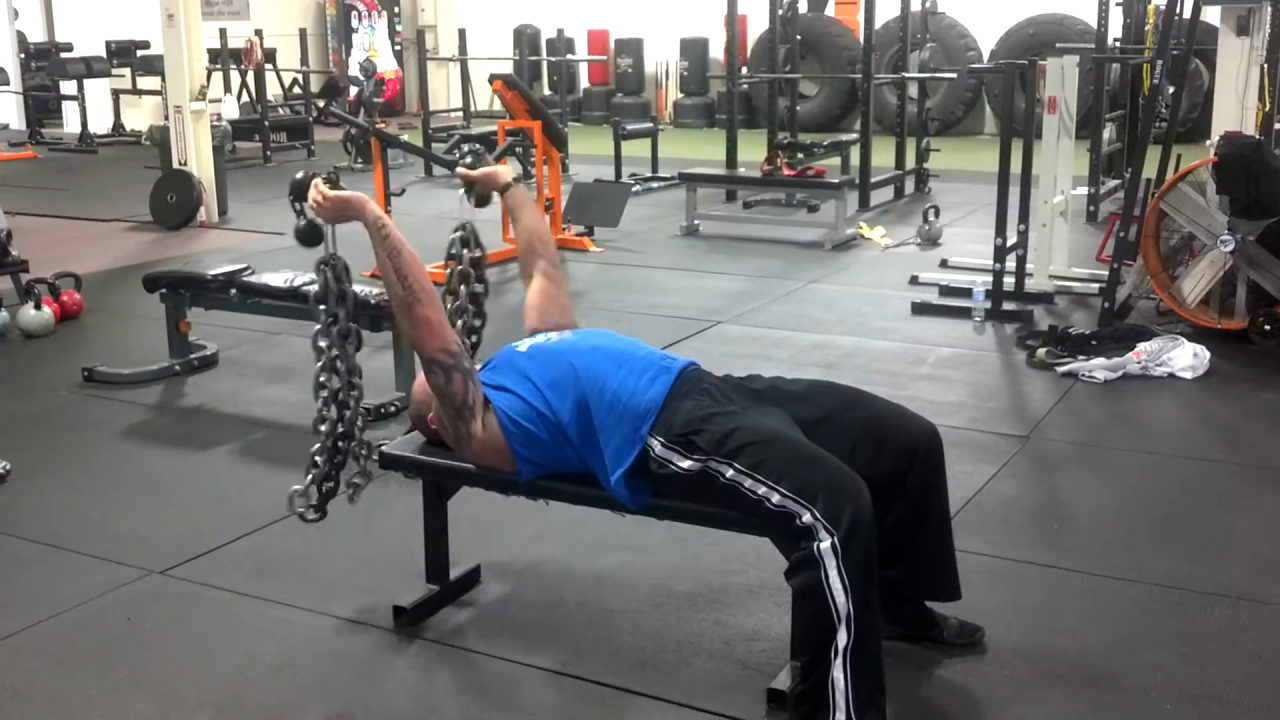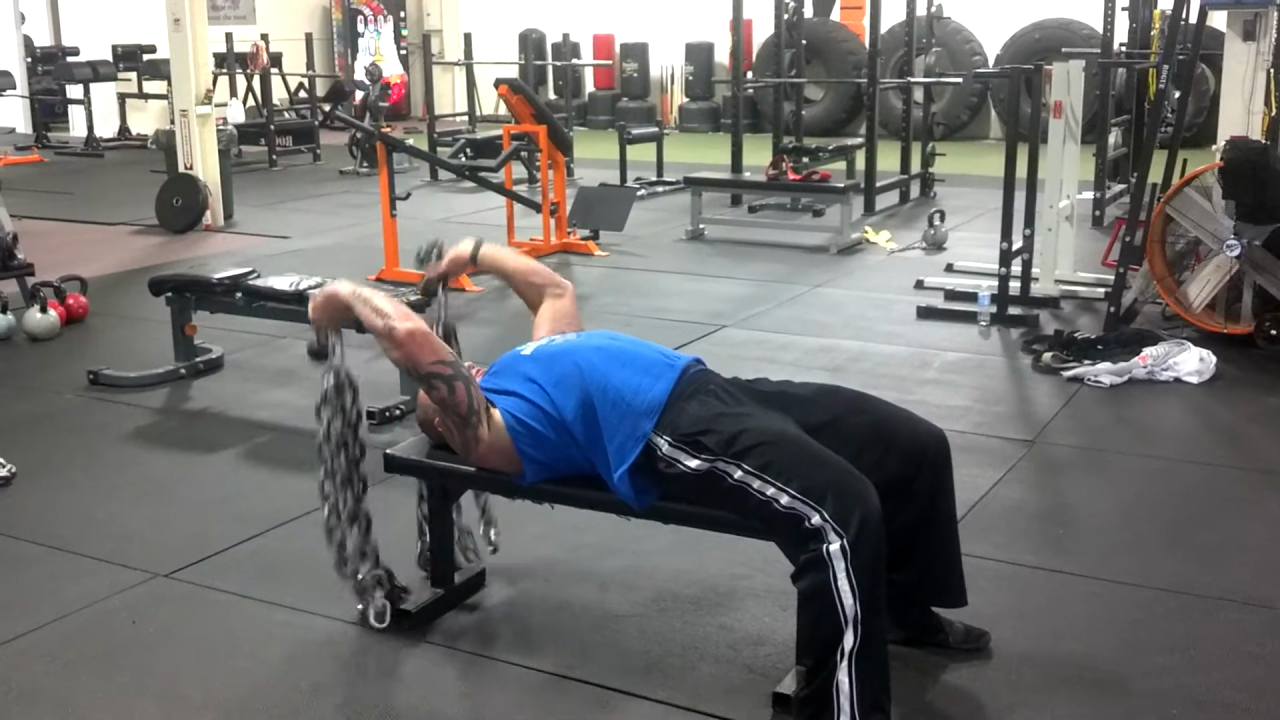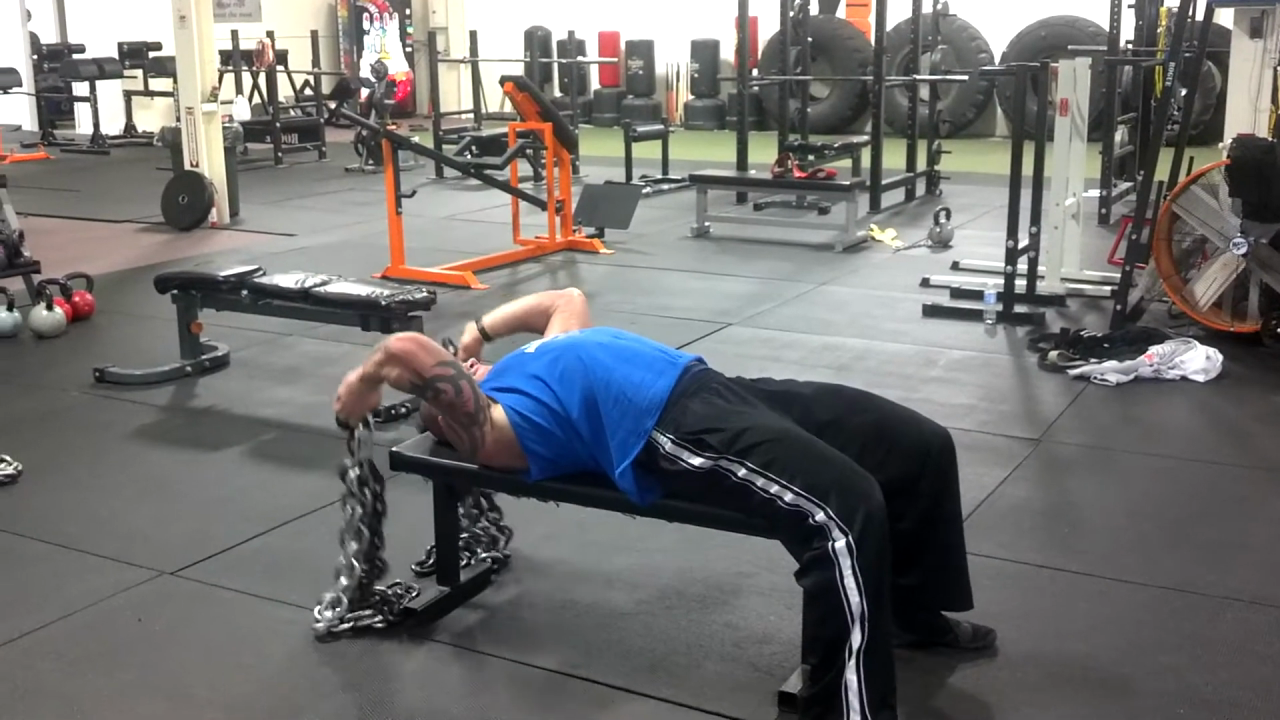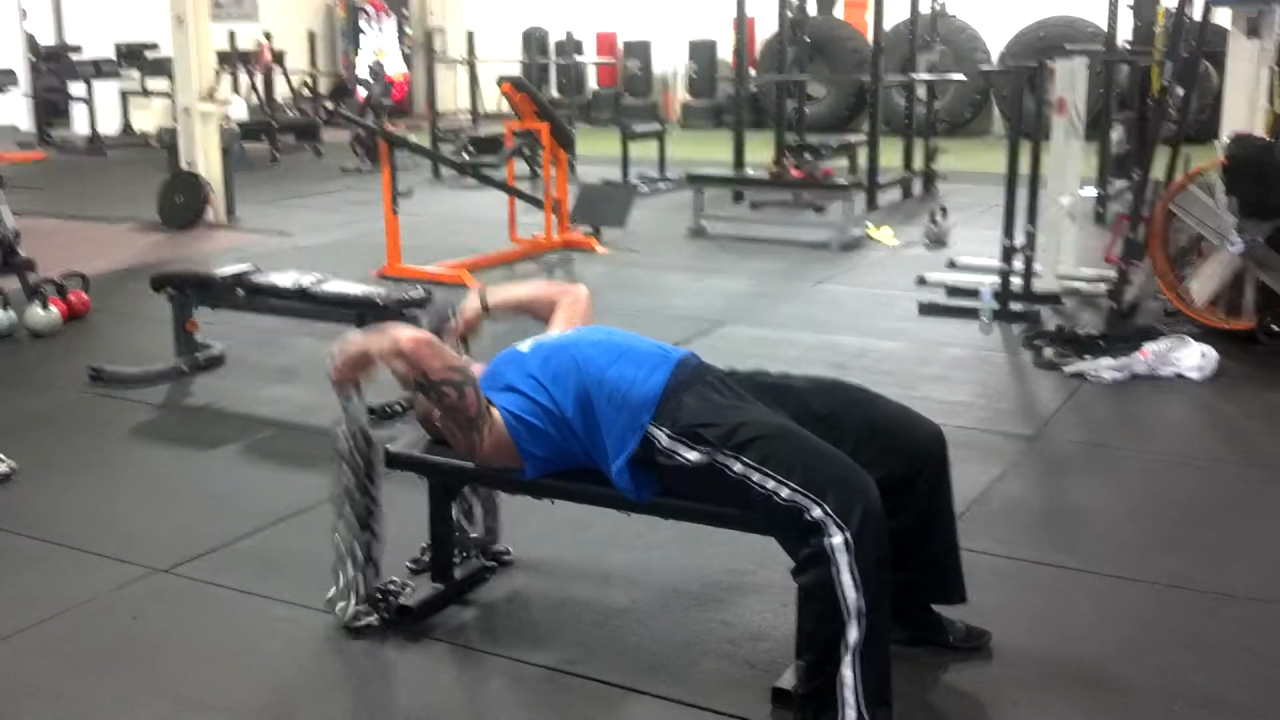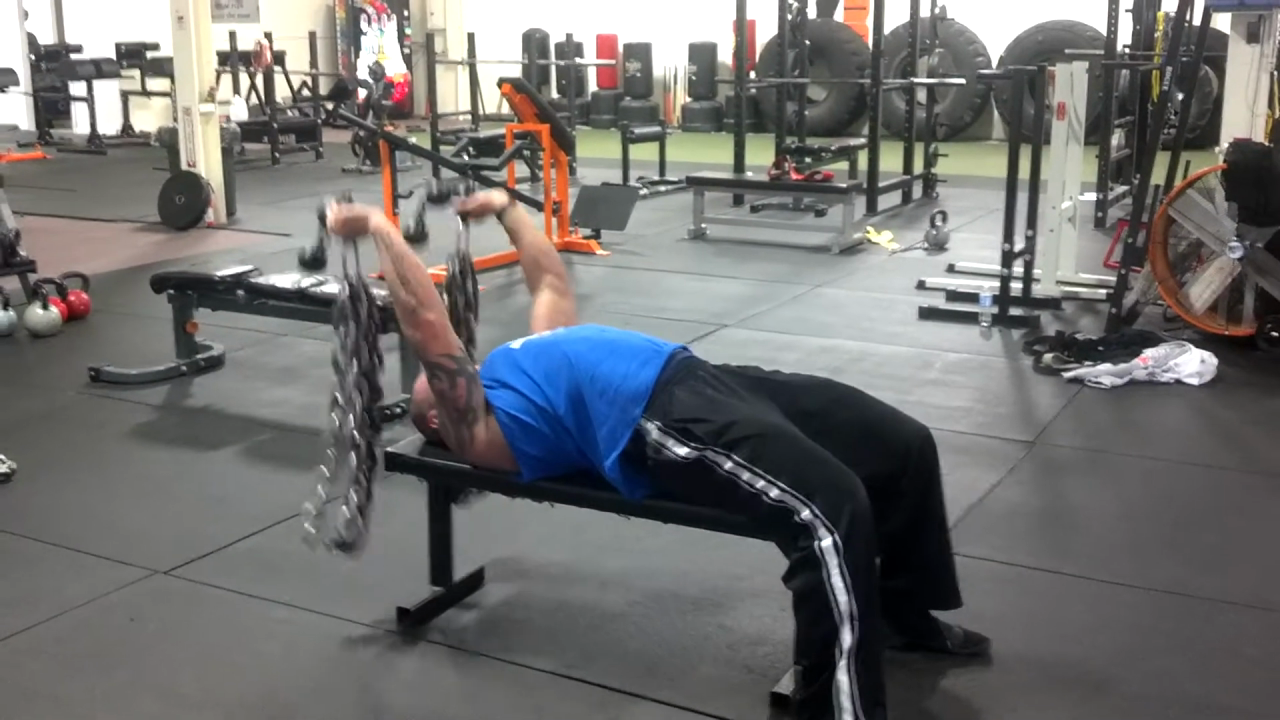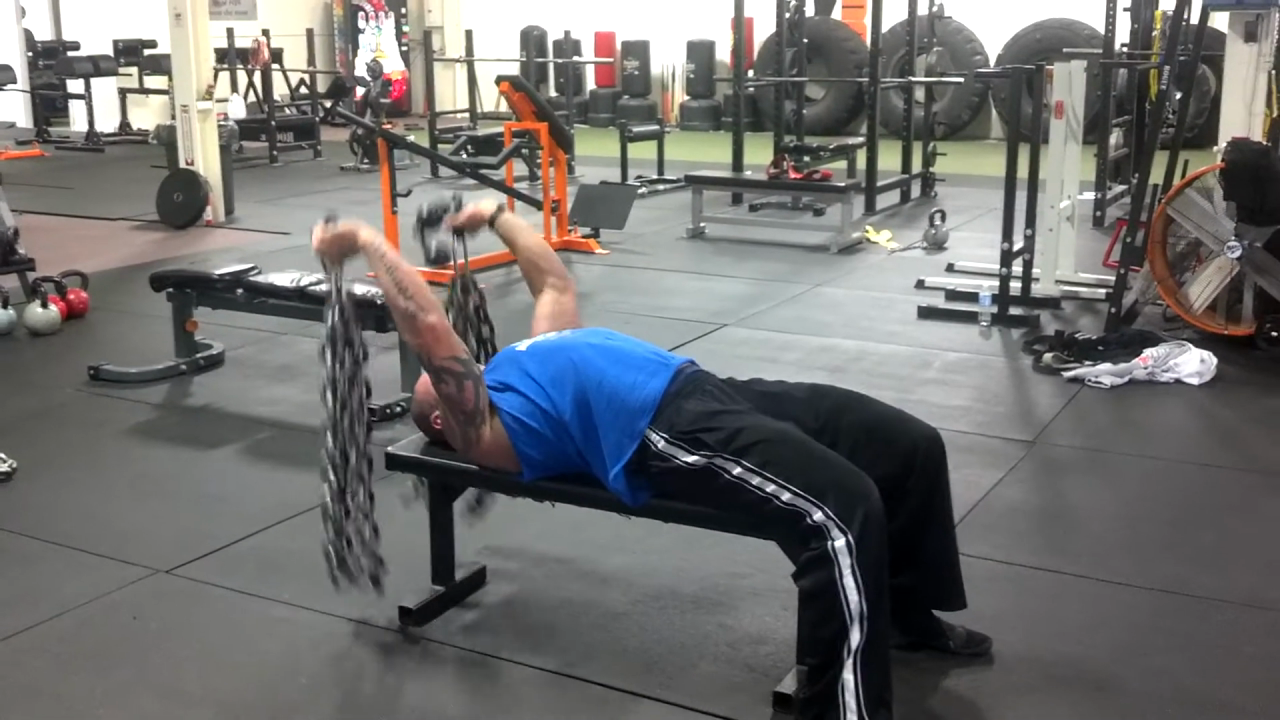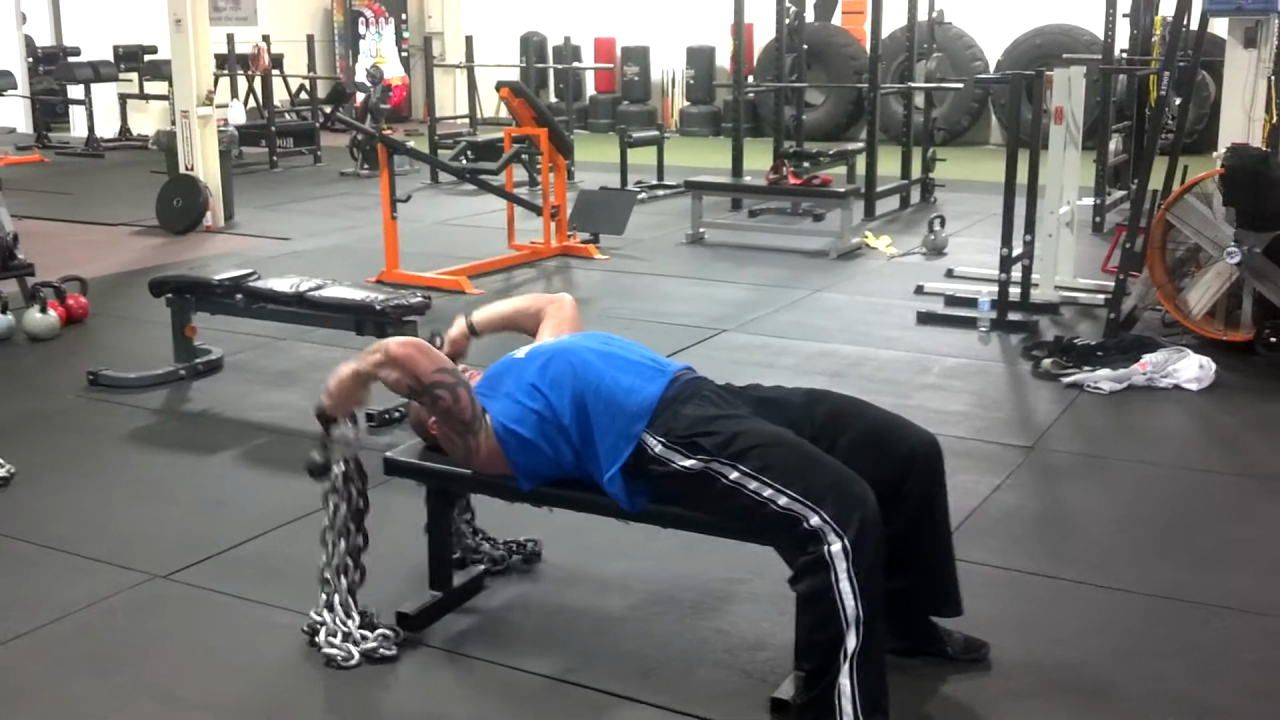
dt=0.4s
person 1, frame 1
left shoulder: (526, 360)
right shoulder: (480, 426)
left elbow: (543, 270)
right elbow: (423, 320)
left wrist: (509, 186)
right wrist: (365, 212)
left hip: (711, 389)
right hip: (667, 434)
left knee: (909, 442)
right knee: (834, 509)
left ankle: (897, 605)
person 1, frame 2
left shoulder: (526, 370)
right shoulder: (485, 429)
left elbow: (558, 290)
right elbow: (411, 339)
left wrist: (476, 252)
right wrist: (345, 294)
left hip: (716, 390)
right hip: (670, 432)
left knee: (915, 446)
right knee: (844, 513)
left ankle: (906, 612)
person 1, frame 3
left shoulder: (531, 370)
right shoulder: (488, 426)
left elbow: (568, 298)
right elbow: (410, 351)
left wrist: (480, 328)
right wrist: (364, 380)
left hip: (718, 388)
right hip: (674, 432)
left knee: (922, 448)
right knee: (848, 512)
left ankle: (914, 611)
person 1, frame 4
left shoulder: (528, 373)
right shoulder: (484, 428)
left elbow: (573, 298)
right elbow: (415, 349)
left wrist: (485, 302)
right wrist: (359, 349)
left hip: (713, 384)
right hip: (669, 426)
left knee: (916, 445)
right knee: (845, 507)
left ankle: (907, 609)
person 1, frame 5
left shoulder: (525, 364)
right shoulder: (478, 428)
left elbow: (551, 282)
right elbow: (425, 324)
left wrist: (506, 207)
right wrist: (374, 225)
left hip: (705, 382)
right hip: (661, 423)
left knee: (905, 447)
right knee: (833, 509)
left ankle: (904, 612)
person 1, frame 6
left shoulder: (528, 363)
right shoulder: (482, 429)
left elbow: (556, 280)
right elbow: (427, 326)
left wrist: (495, 214)
right wrist: (361, 239)
left hip: (710, 390)
right hip: (667, 433)
left knee: (912, 447)
right knee: (844, 511)
left ankle: (909, 612)
person 1, frame 7
left shoulder: (524, 375)
right shoulder: (477, 432)
left elbow: (559, 303)
right elbow: (408, 358)
left wrist: (470, 324)
right wrist: (355, 375)
left hip: (705, 396)
right hip: (662, 438)
left knee: (910, 453)
right knee: (842, 516)
left ankle: (904, 620)
